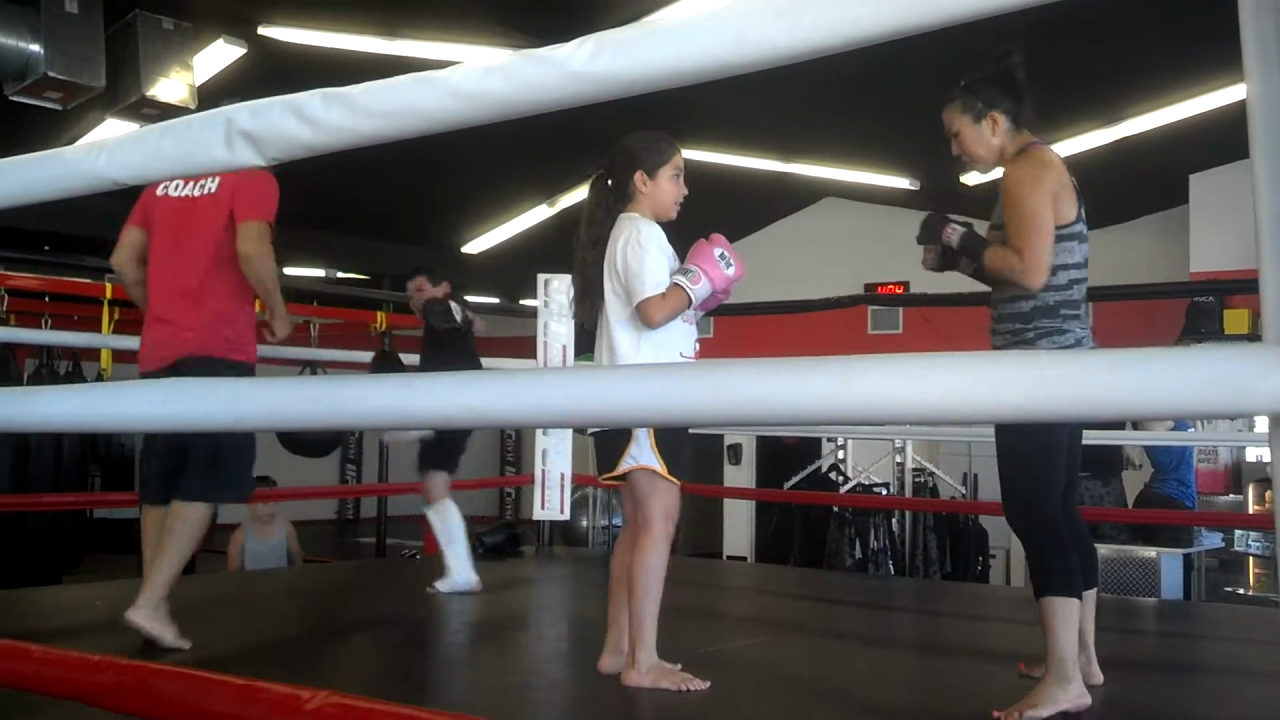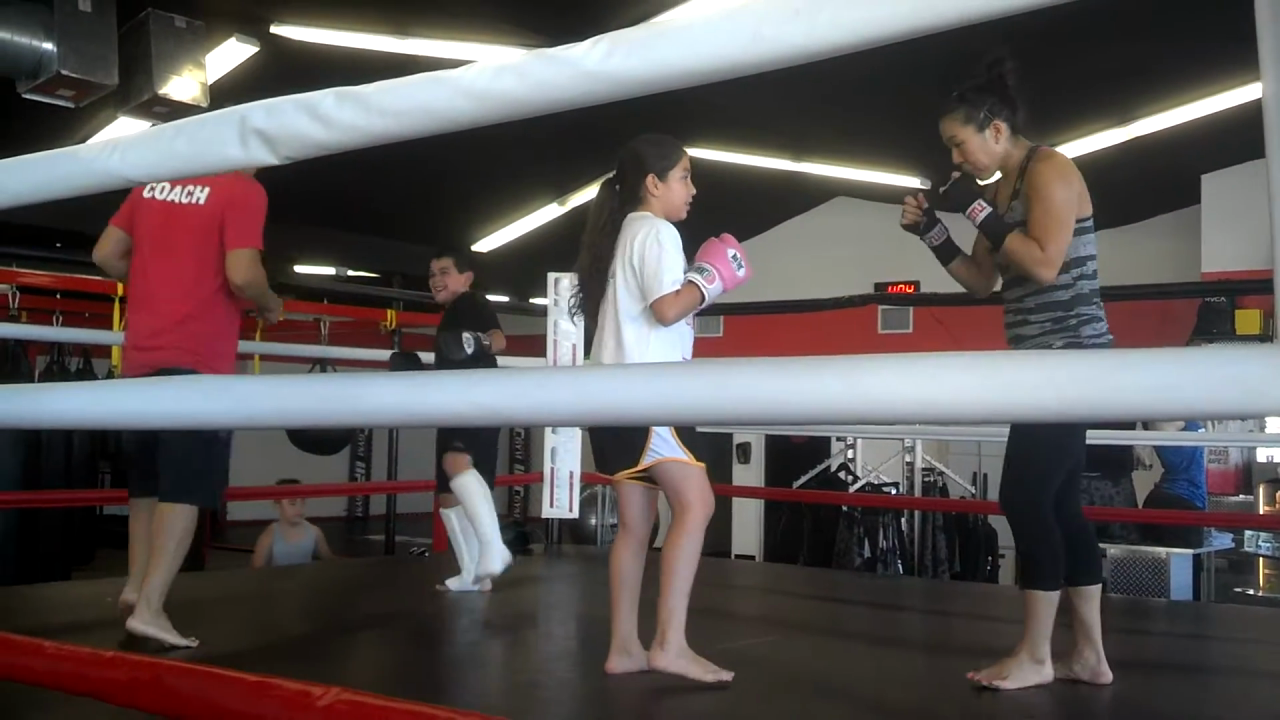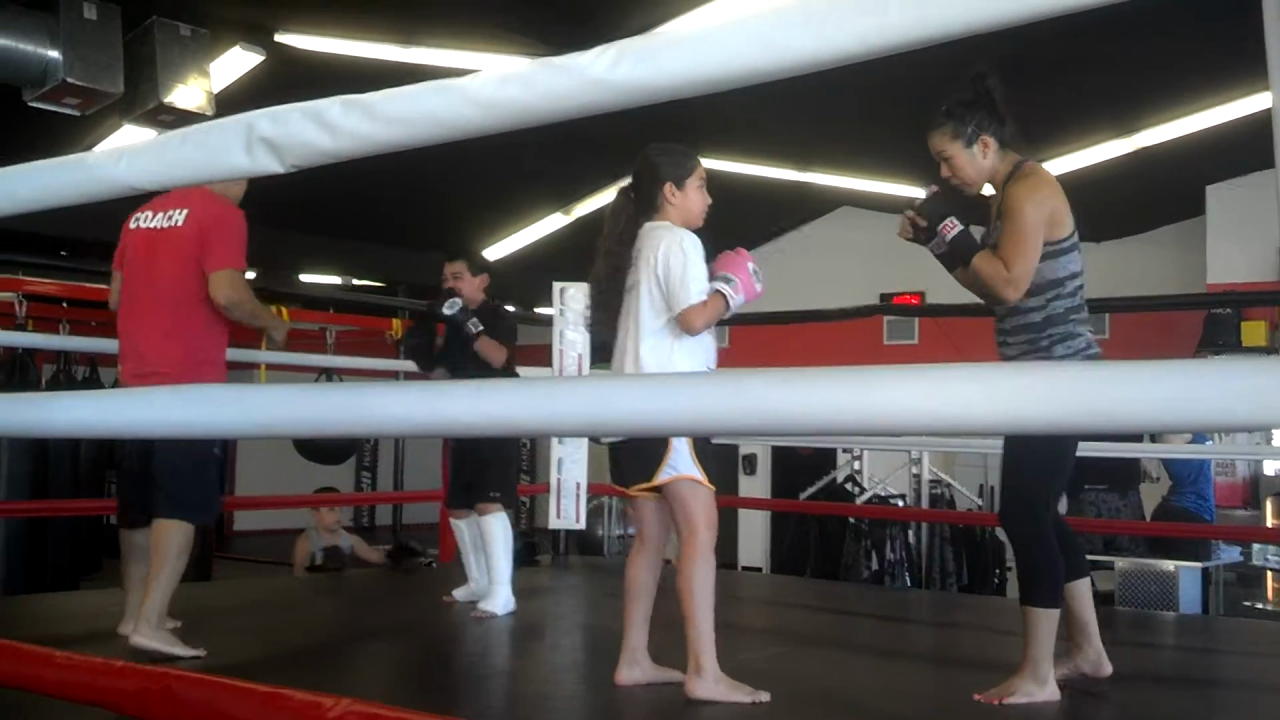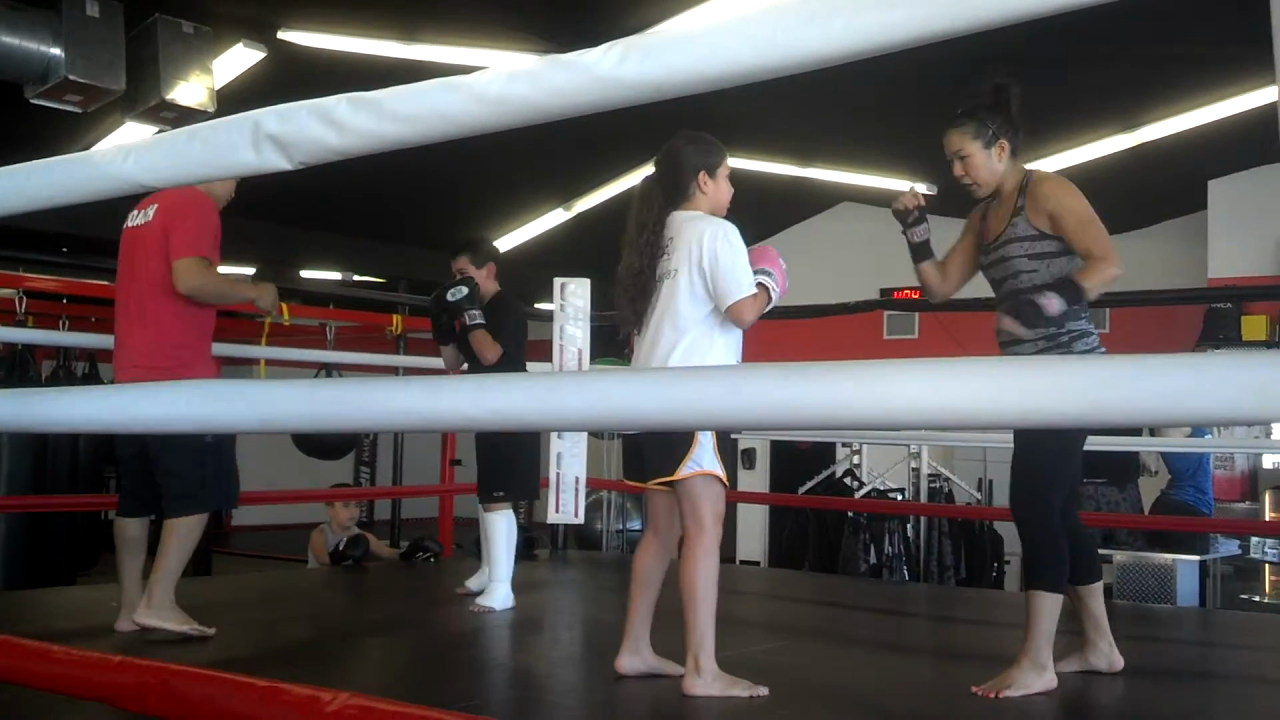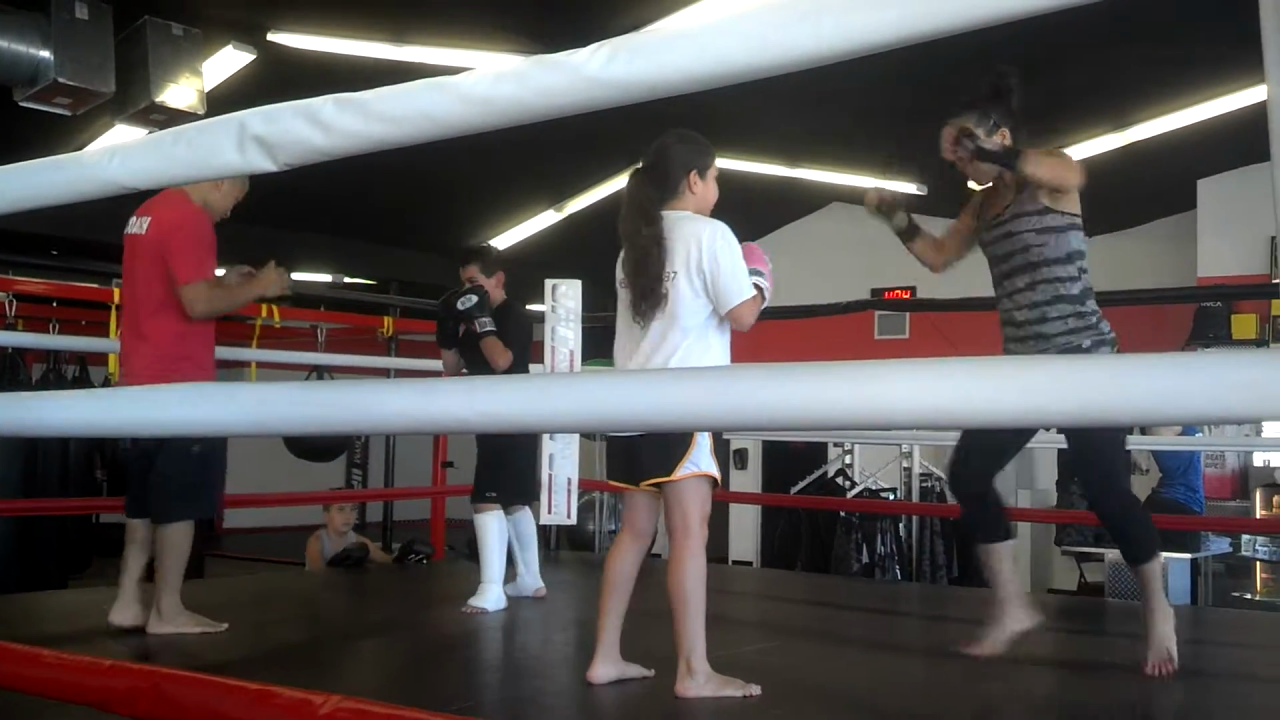
dt=0.3s
person 1, frame 1
left shoulder: (1027, 169)
right shoulder: (1041, 171)
left elbow: (1031, 273)
left wrist: (960, 236)
right wrist: (960, 257)
left knee: (1030, 509)
right knee: (1057, 508)
right ankle: (1082, 655)
person 1, frame 2
left shoulder: (1050, 170)
right shoulder: (1004, 187)
left elbow: (1044, 265)
right elbow: (982, 280)
left wrist: (978, 212)
right wrist: (931, 232)
left hip: (1069, 359)
right hip: (1049, 364)
left knee: (1024, 498)
right knee: (1060, 504)
left ankle: (1033, 656)
right ankle: (1090, 655)
person 1, frame 3
left shoulder: (1029, 187)
right shoulder: (1007, 196)
left elbow: (1010, 287)
right elbow: (990, 287)
left wrist: (954, 227)
right wrist: (935, 241)
left hip: (1055, 373)
left knee: (1024, 515)
right knee: (1039, 512)
left ankle: (1038, 675)
right ankle: (1087, 648)
person 1, frame 4
left shoulder: (1048, 190)
right shoulder: (984, 214)
left elbow: (1107, 263)
right elbow: (937, 287)
left wrist: (1044, 304)
right wrist: (914, 228)
left hip: (1067, 370)
left knee: (1035, 505)
right knee: (1055, 509)
left ankle: (1035, 663)
right ankle: (1100, 646)
person 1, frame 5
left shoulder: (1052, 175)
right shoulder: (985, 200)
left elbow: (1070, 175)
right elbow: (939, 256)
left wrist: (984, 149)
right wrist: (897, 218)
left hip: (1082, 355)
right hip: (1025, 364)
left knee: (1103, 488)
right knee: (967, 472)
left ankle: (1159, 617)
right ankle: (1011, 606)
person 2, frame 1
left shoulder: (627, 234)
right shoulder: (641, 232)
right elbow: (654, 311)
left wrist: (703, 294)
right wrist: (702, 277)
left knee: (641, 525)
right knee: (657, 523)
left ankle: (618, 648)
right ankle: (643, 660)
person 2, frame 2
left shoulder: (626, 234)
right shoulder: (657, 232)
right elbow: (668, 309)
left wrist: (704, 286)
right wrist: (712, 276)
left knee: (635, 523)
right knee: (696, 506)
left ankle: (624, 647)
right ankle: (671, 643)
person 2, frame 3
left shoulder: (639, 246)
right shoulder: (678, 241)
right elbow: (695, 318)
left wrist: (717, 291)
right wrist: (733, 287)
left knee: (652, 536)
right knee: (699, 529)
left ankle: (634, 659)
right ankle: (705, 671)
person 2, frame 4
left shoulder: (660, 237)
right shoulder: (716, 231)
right elbow: (742, 311)
left wrist: (752, 282)
right wrist: (769, 280)
left knee: (664, 528)
right knee: (705, 527)
left ankle: (635, 648)
right ankle: (703, 669)
person 2, frame 5
left shoulder: (637, 240)
right shoulder: (708, 233)
right elbow: (739, 316)
right wrist: (761, 280)
left knee: (636, 530)
right knee: (690, 532)
left ankle: (606, 656)
right ankle: (693, 670)
person 3, frame 1
left shoulder: (164, 186)
right shoulder: (254, 182)
left elbow: (123, 261)
right elbow: (252, 247)
right wrist: (278, 313)
left hip: (160, 353)
right hip: (218, 351)
left knee: (161, 484)
right knee: (208, 482)
left ankle: (150, 596)
right ankle: (150, 602)
person 3, frame 2
left shoulder: (153, 184)
right shoulder: (243, 191)
left elbow: (105, 254)
right elbow: (241, 274)
right wrist: (269, 302)
left hip: (143, 356)
right hip: (198, 360)
left knee: (147, 478)
right knee: (186, 487)
left ankle: (138, 586)
right ankle: (149, 608)
person 3, frame 3
left shoulder: (144, 213)
right shoulder: (222, 213)
left elbow: (116, 298)
right elbow: (225, 294)
right wrist: (269, 323)
left hip: (137, 382)
right hip: (190, 383)
left knee: (138, 503)
right knee: (182, 504)
left ankle: (135, 612)
right ankle: (149, 622)
person 3, frame 4
left shoulder: (143, 210)
right shoulder: (195, 206)
right elbow: (190, 280)
left wrist: (227, 288)
right wrist: (253, 294)
left hip: (133, 375)
right hip: (179, 376)
left knee: (137, 497)
right knee: (199, 491)
left ankle: (131, 606)
right ankle: (158, 601)
person 3, frame 5
left shoulder: (150, 213)
right shoulder: (190, 219)
right elbow: (199, 305)
left wrist: (220, 281)
right wrist: (258, 287)
left hip: (144, 379)
right hip: (180, 381)
left knee: (152, 495)
right knee: (181, 498)
left ankle: (128, 601)
right ankle: (166, 610)
person 4, frame 1
left shoulder: (447, 312)
right shoulder: (434, 325)
left elbow: (474, 326)
left wrist: (458, 314)
right knee: (434, 492)
right ankle: (463, 573)
person 4, frame 2
left shoulder: (472, 304)
right shoulder: (450, 317)
left elbow: (499, 341)
left wrist: (479, 342)
left knee: (455, 461)
right knee: (448, 496)
left ankle: (493, 550)
right ankle: (475, 572)
person 4, frame 3
left shoulder: (497, 315)
right shoulder: (456, 327)
left elbow: (498, 358)
right elbow: (442, 379)
left wrist: (468, 320)
right wrist: (423, 356)
left knee: (489, 504)
right knee: (459, 508)
left ankle: (501, 593)
right ankle: (479, 583)
person 4, frame 4
left shoulder: (509, 308)
right shoulder: (479, 311)
left elbow: (490, 354)
right elbow: (454, 363)
left wrist: (470, 312)
right wrist: (444, 324)
left knee: (496, 500)
right knee: (490, 498)
left ankle: (501, 588)
right ankle: (491, 571)
person 4, frame 5
left shoulder: (515, 316)
right shoulder: (481, 319)
left elbow: (501, 362)
right elbow: (452, 368)
left wrist: (480, 319)
right wrist: (448, 329)
left knee: (487, 501)
right knee: (513, 502)
left ankle: (492, 590)
right ankle: (530, 579)
